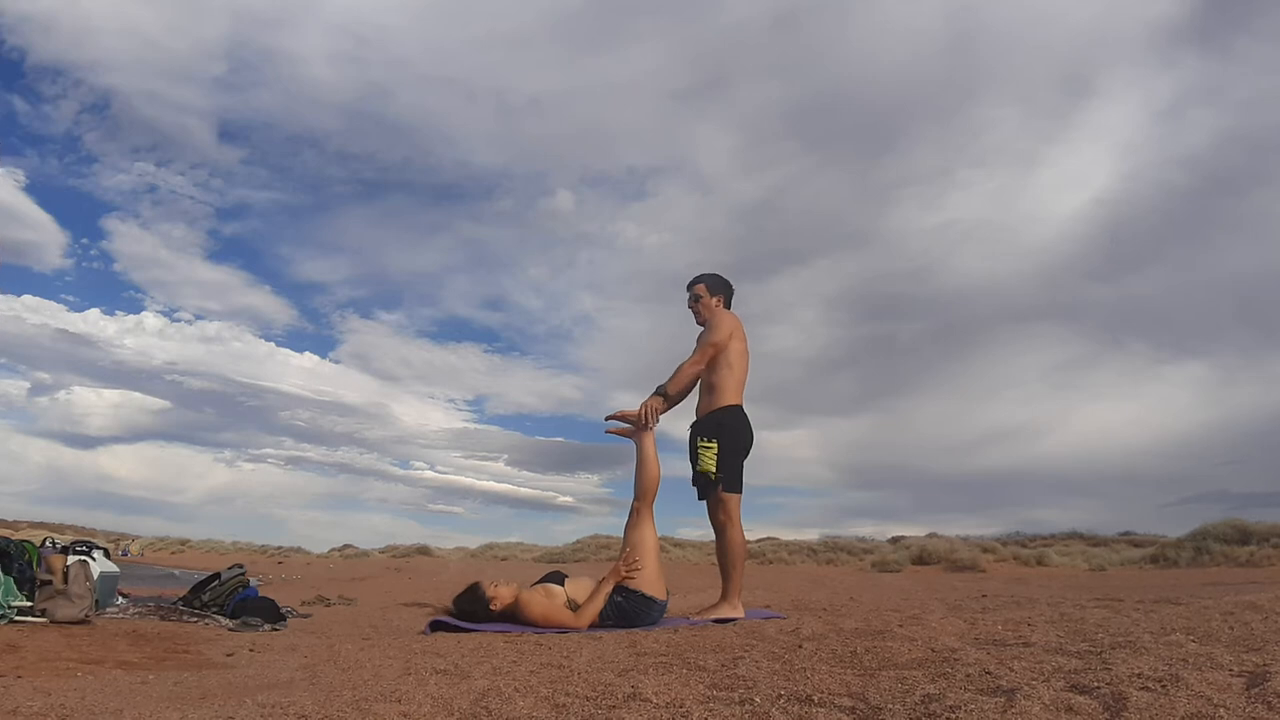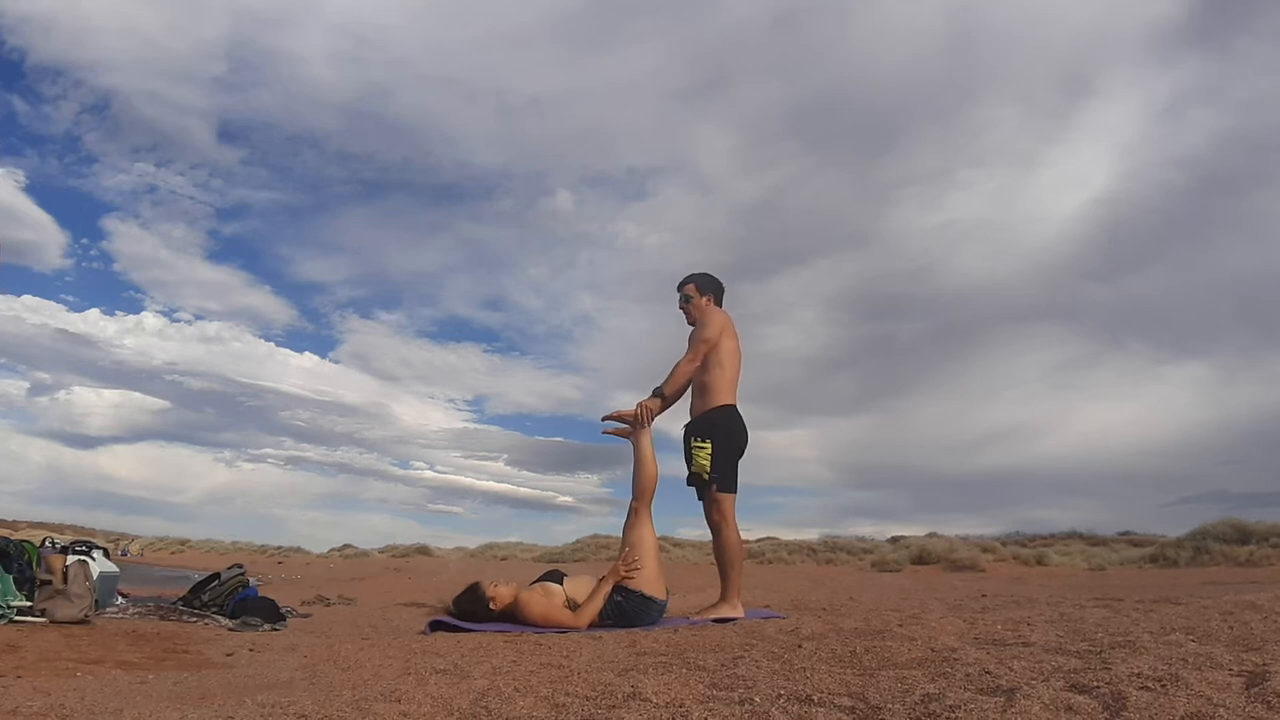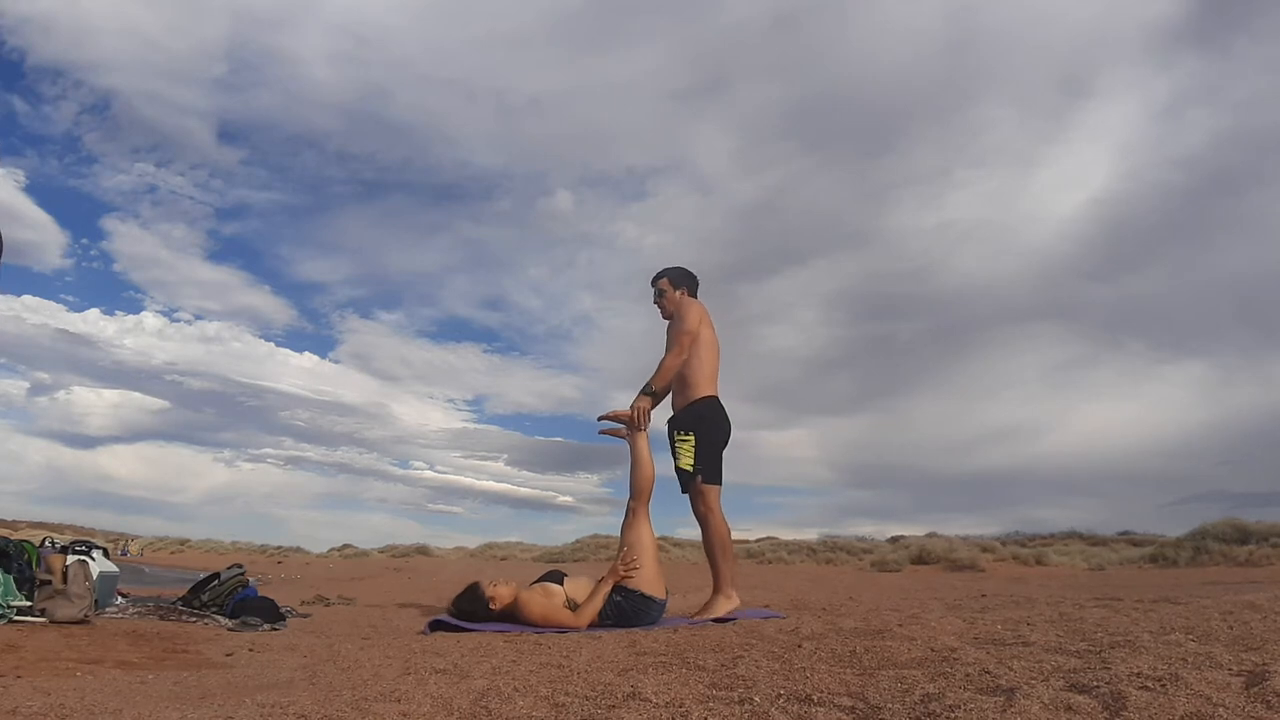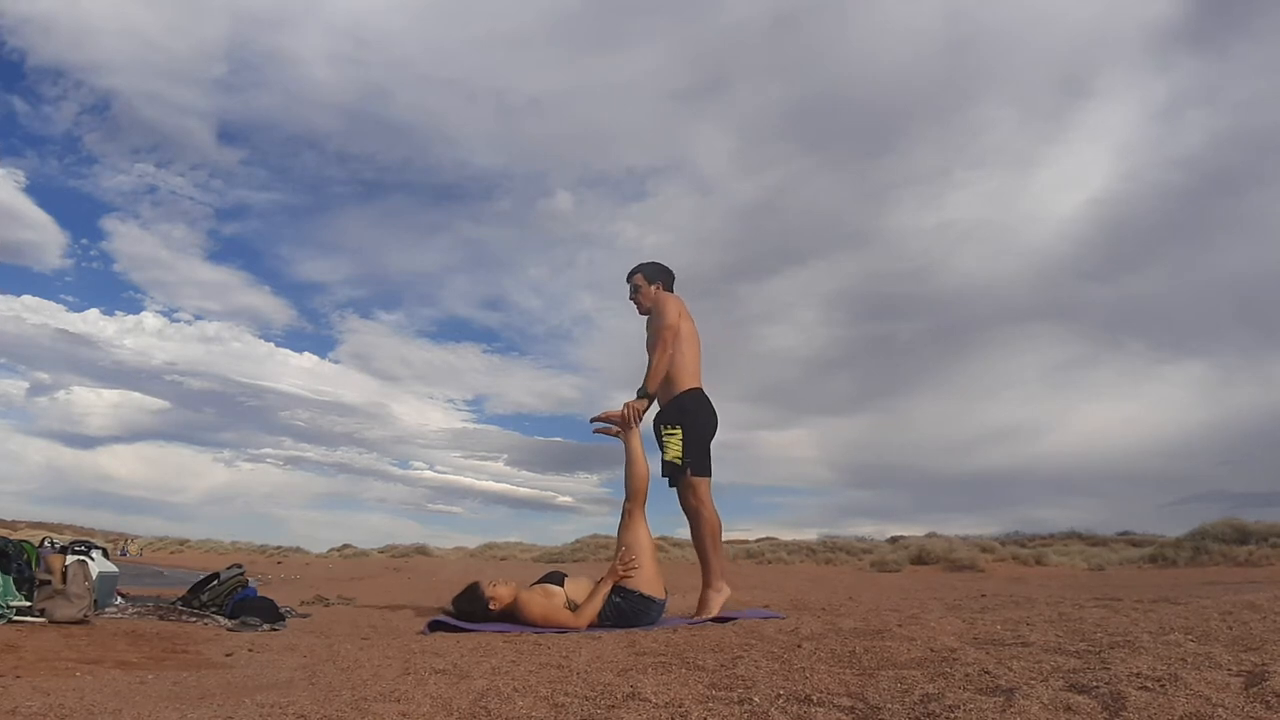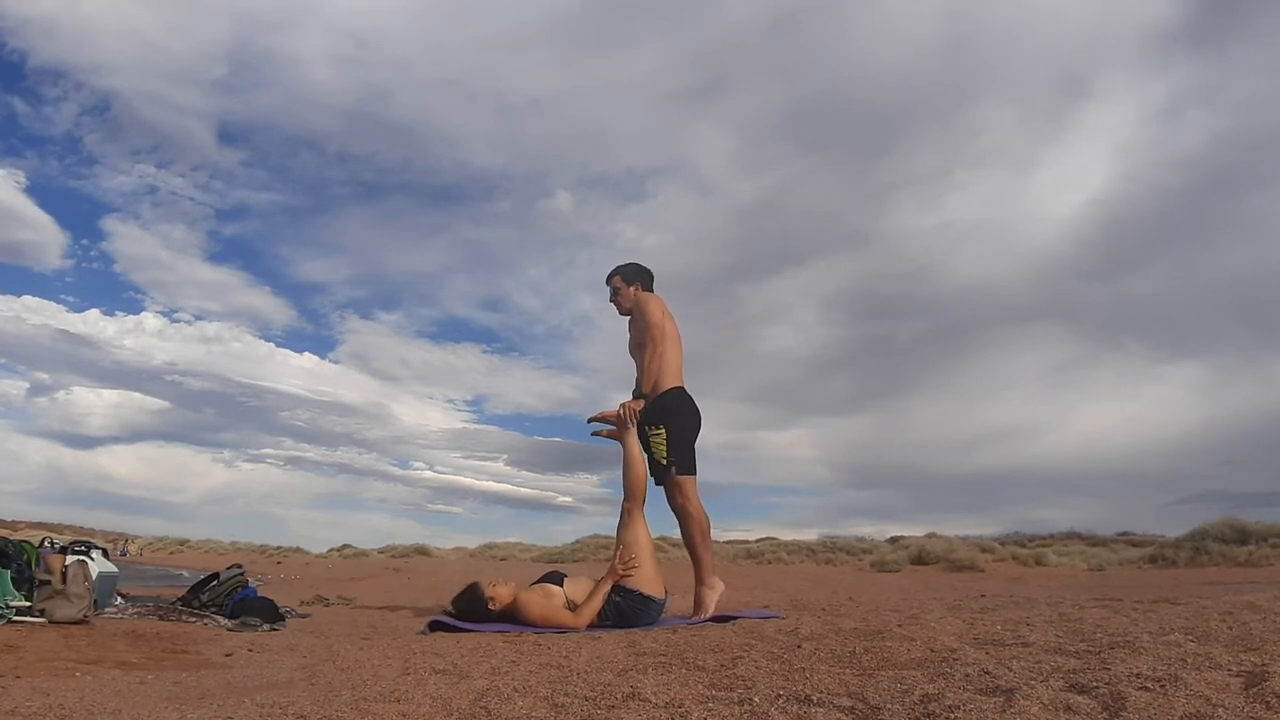
dt=0.5s
person 1, frame 1
left shoulder: (724, 320)
right shoulder: (711, 336)
left elbow: (695, 364)
right elbow: (688, 384)
left wrist: (658, 395)
right wrist: (652, 411)
left hip: (723, 425)
right hip: (715, 428)
left knee: (726, 516)
right knee: (721, 518)
left ankle: (731, 602)
right ankle: (729, 600)
person 1, frame 2
left shoulder: (714, 318)
right shoulder: (706, 335)
left elbow: (691, 362)
right elbow: (685, 385)
left wrist: (656, 397)
right wrist: (650, 411)
left hip: (719, 425)
right hip: (710, 427)
left knee: (723, 514)
right knee: (716, 516)
left ankle: (731, 600)
right ankle: (729, 599)
person 1, frame 3
left shoulder: (690, 309)
right shoulder: (682, 325)
left elbow: (676, 357)
right elbow: (673, 380)
left wrist: (645, 394)
right wrist: (643, 410)
left hip: (701, 417)
right hip: (693, 420)
left knee: (707, 505)
right knee: (704, 509)
left ankle: (725, 591)
right ankle: (722, 592)
person 1, frame 4
left shoulder: (668, 303)
right shoulder: (661, 319)
left elbow: (663, 352)
right elbow: (663, 364)
left wrist: (642, 398)
right wrist: (637, 412)
left hip: (687, 409)
right hip: (681, 413)
left knee: (697, 499)
right knee: (692, 502)
left ankle: (715, 584)
right ankle: (713, 584)
person 1, frame 5
left shoulder: (648, 303)
right shoulder: (640, 321)
left elbow: (654, 349)
left wrist: (638, 398)
right wrist: (631, 414)
left hip: (670, 408)
right hip: (665, 411)
left knee: (683, 497)
right knee: (680, 500)
left ankle: (708, 579)
right ankle: (705, 580)
person 2, frame 1
left shoulder: (526, 600)
right shoulder: (524, 603)
right elbow: (578, 621)
right wrist: (611, 579)
left hip: (634, 602)
right hip: (636, 603)
right knee: (641, 507)
left ankle: (641, 438)
right ankle: (644, 434)
person 2, frame 2
left shoulder: (526, 599)
right shoulder: (524, 602)
right elbow: (578, 621)
right wrist: (610, 580)
left hip: (632, 604)
right hip: (636, 604)
right knee: (639, 508)
left ankle: (638, 437)
right ankle: (641, 433)
person 2, frame 3
left shoulder: (526, 599)
right shoulder: (524, 603)
right elbow: (577, 621)
right wrist: (609, 580)
left hip: (629, 601)
right hip: (637, 602)
right knee: (637, 508)
left ankle: (635, 437)
right ankle: (638, 433)
person 2, frame 4
left shoulder: (525, 600)
right shoulder: (524, 604)
right elbow: (578, 621)
right wrist: (609, 580)
left hip: (631, 604)
right hip: (636, 604)
right knee: (633, 509)
left ankle: (628, 436)
right ankle: (631, 431)
person 2, frame 5
left shoulder: (525, 600)
right shoulder: (523, 603)
right elbow: (577, 621)
right wrist: (609, 579)
left hip: (628, 602)
right hip: (634, 603)
right knee: (632, 509)
left ankle: (627, 437)
right ankle: (628, 431)
